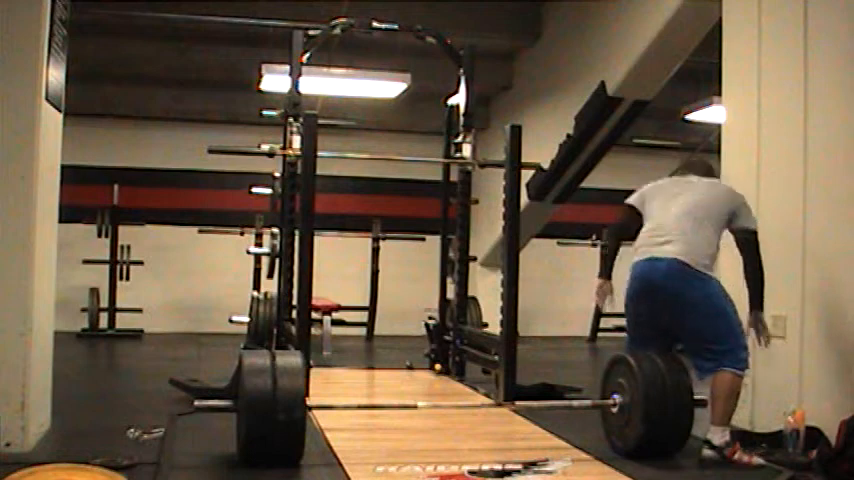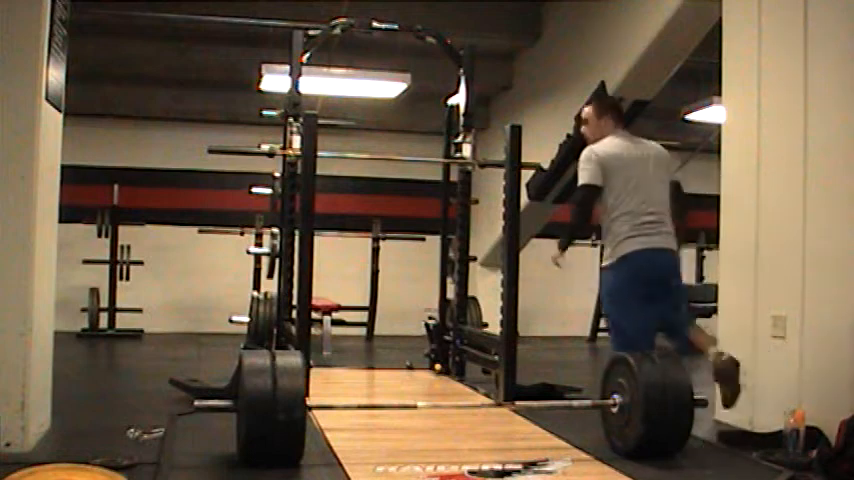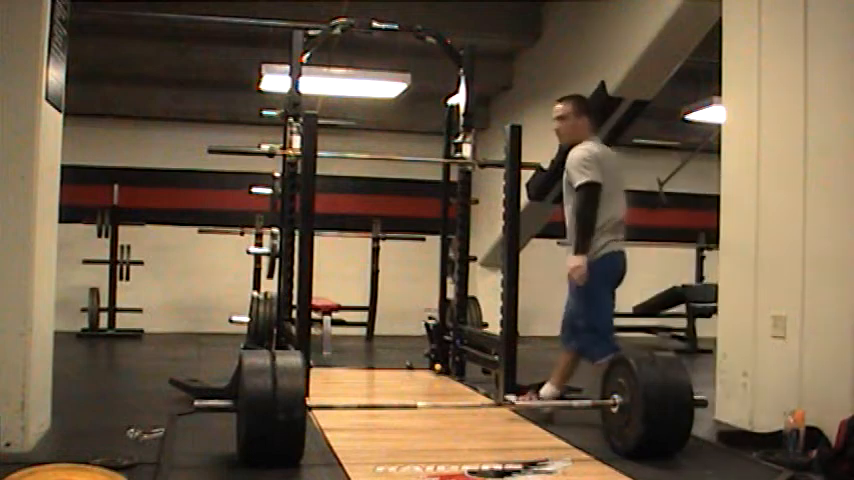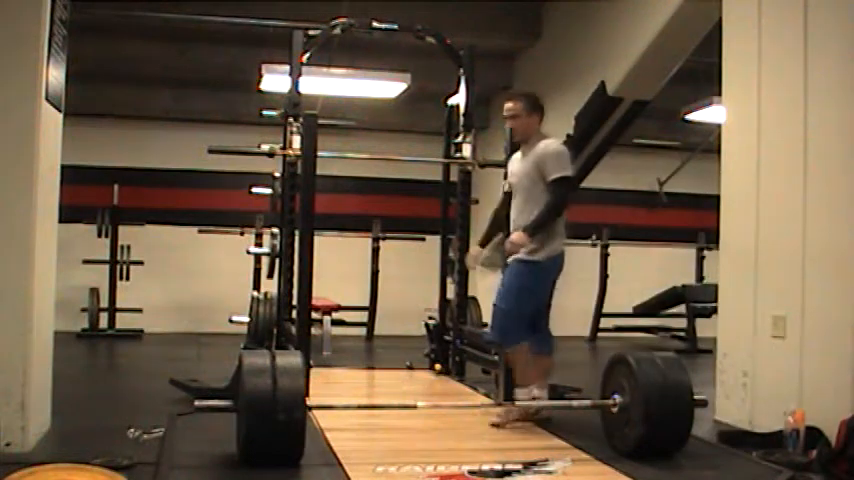
dt=0.5s
person 1, frame 1
left shoulder: (655, 187)
right shoulder: (731, 196)
left elbow: (618, 229)
right elbow: (751, 256)
left wrist: (605, 275)
right wrist: (756, 312)
left hip: (644, 269)
right hip: (688, 272)
left knee: (644, 353)
right knee: (729, 353)
right ankle: (718, 440)
person 1, frame 2
left shoulder: (595, 154)
right shoulder: (657, 152)
left elbow: (583, 204)
right elbow: (673, 200)
left wrist: (563, 244)
right wrist: (673, 241)
left hip: (625, 257)
right hip: (664, 253)
left knee: (629, 343)
right knee: (677, 322)
right ankle: (718, 359)
person 1, frame 3
left shoulder: (582, 155)
right shoulder: (604, 154)
left elbow: (587, 206)
left wrist: (579, 254)
left hip: (594, 259)
right hip: (609, 256)
left knee: (596, 339)
right knee: (575, 333)
right ankle: (546, 394)
person 1, frame 4
left shoulder: (552, 151)
right shoulder: (516, 159)
left elbow: (560, 199)
right elbow: (506, 207)
left wrist: (527, 233)
right wrist: (484, 242)
left hip: (538, 256)
right hip: (521, 255)
left knee: (506, 324)
right knee: (534, 328)
left ankle: (528, 397)
right ankle: (539, 399)
